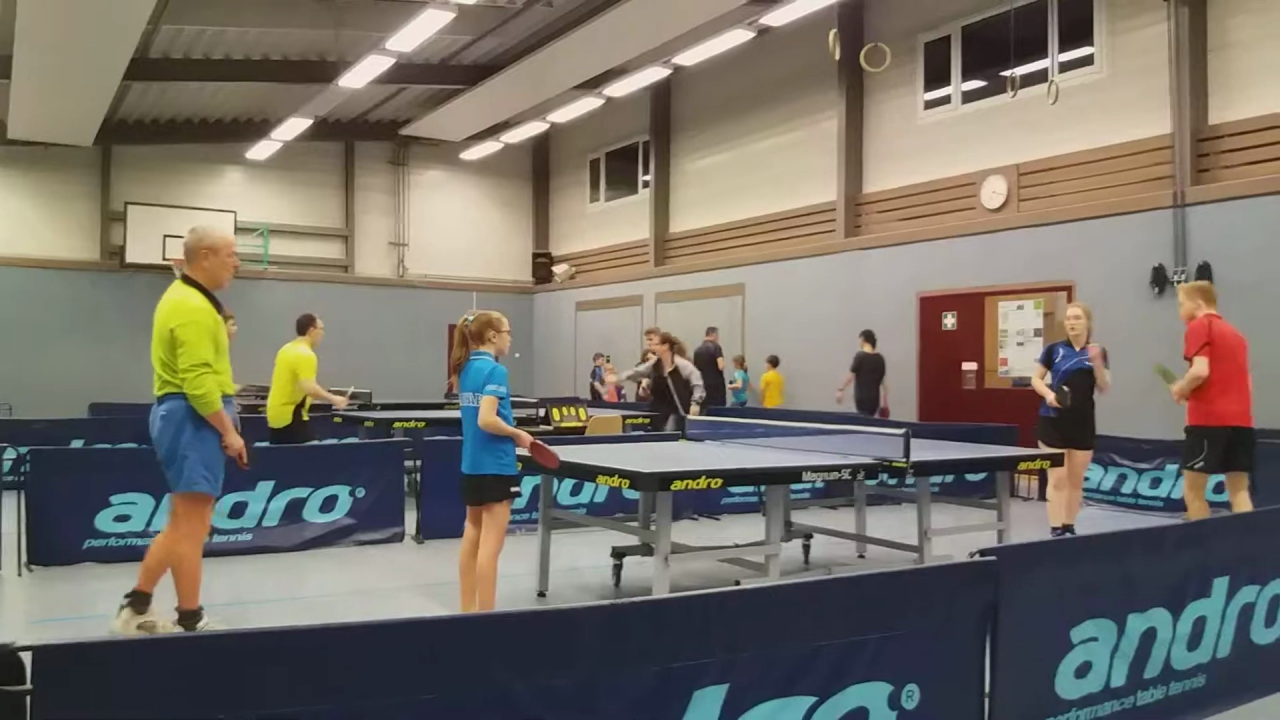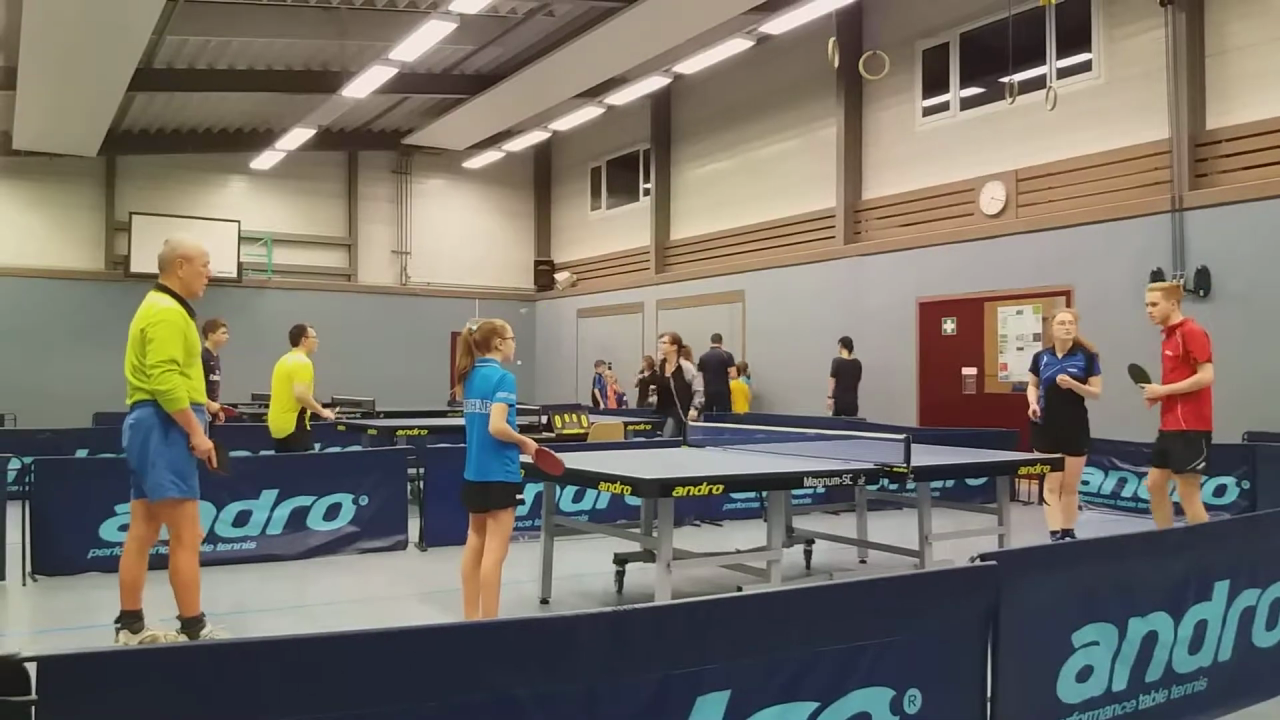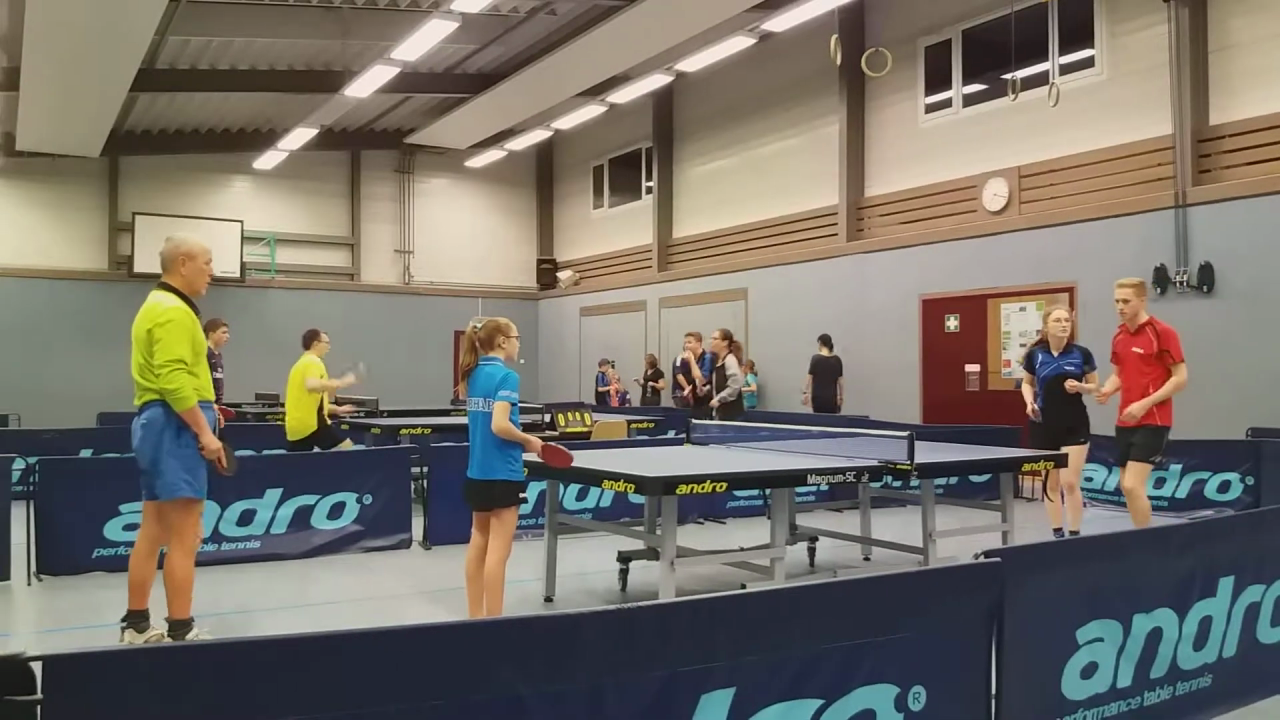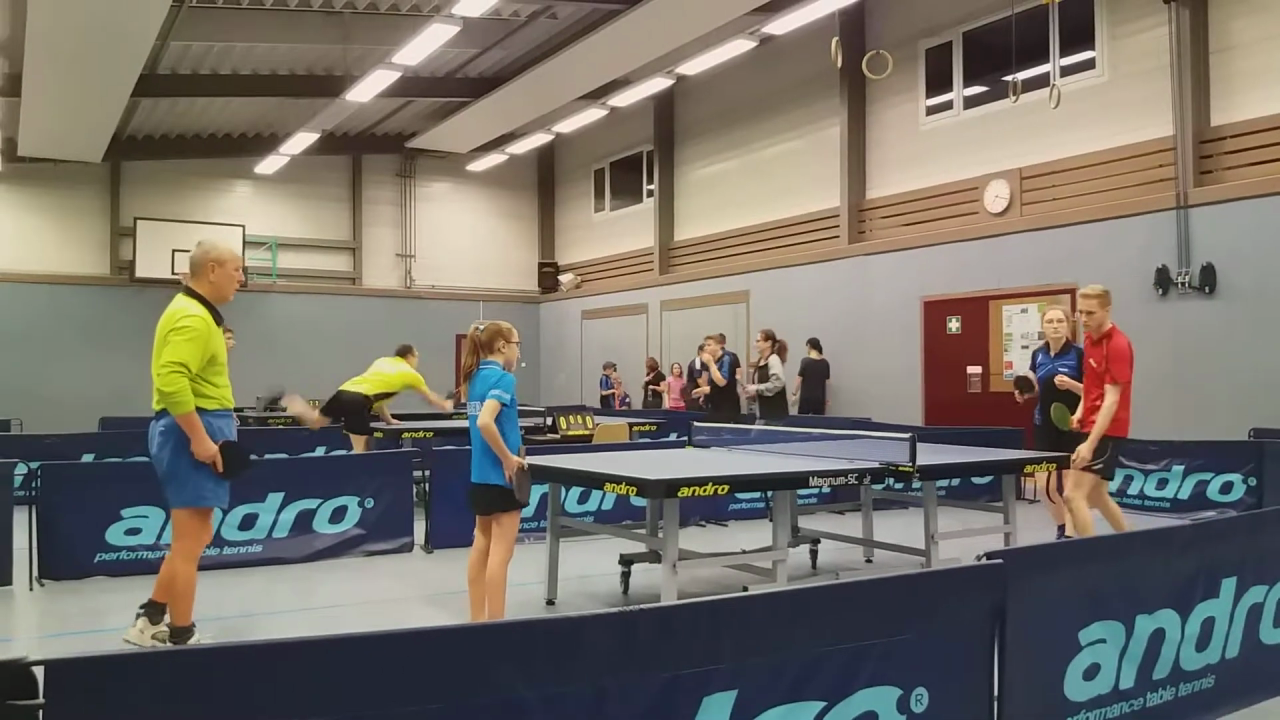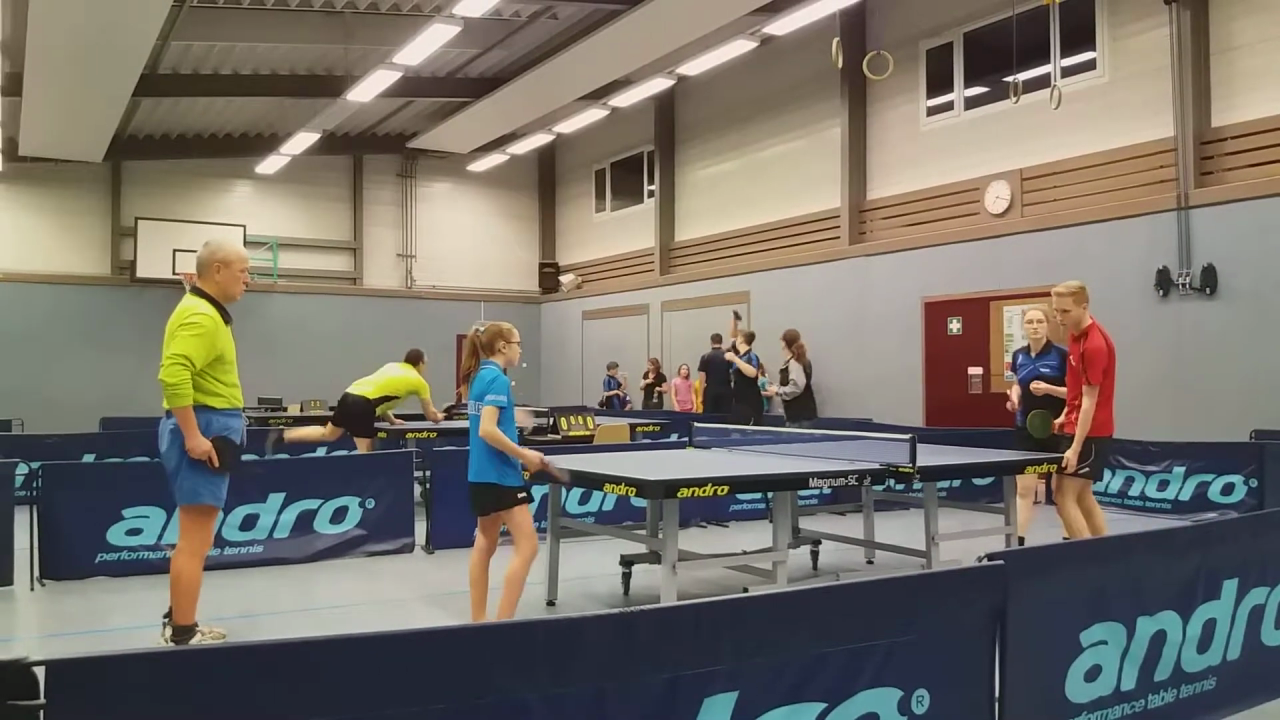
dt=0.5s
person 1, frame 1
left shoulder: (180, 296)
right shoulder: (194, 309)
right elbow: (198, 382)
left wrist: (222, 419)
right wrist: (227, 431)
left hip: (176, 415)
right hip: (194, 420)
left knee: (181, 523)
right knee: (192, 527)
left ankle: (135, 608)
right ankle: (189, 621)
person 1, frame 2
left shoulder: (158, 307)
right shoulder: (167, 312)
right elbow: (165, 381)
left wrist: (193, 426)
right wrist: (197, 433)
left hip: (151, 426)
right hip: (166, 427)
left knee: (142, 533)
right knee: (186, 536)
left ankle: (130, 627)
right ankle: (193, 629)
person 1, frame 3
left shoulder: (159, 305)
right shoulder: (174, 311)
right elbow: (174, 381)
right wrist: (205, 433)
left hip: (159, 424)
right hip: (177, 426)
left knee: (153, 534)
right knee: (185, 538)
left ankle: (135, 626)
right ankle: (180, 632)
person 1, frame 4
left shoulder: (192, 311)
right shoulder: (193, 319)
right elbow: (172, 382)
right wrist: (200, 438)
left hip: (197, 431)
right hip: (194, 433)
left knee: (192, 538)
right knee: (189, 544)
left ankle: (150, 618)
right ankle: (181, 638)
person 1, frame 5
left shoulder: (204, 311)
right shoulder: (201, 316)
right elbow: (172, 374)
right wrist: (191, 434)
left hip: (207, 429)
right hip: (202, 431)
left knee: (190, 539)
right knee: (196, 542)
left ankle: (177, 623)
right ankle: (182, 637)
person 2, frame 1
left shoulder: (466, 369)
right shoulder: (495, 370)
right elbow: (486, 419)
left wrist: (510, 433)
right wrist: (518, 434)
left hip: (471, 466)
right hip: (496, 467)
left knee: (472, 538)
right knee: (490, 545)
left ankle: (468, 609)
right ankle: (485, 613)
person 2, frame 2
left shoulder: (470, 377)
right shoulder: (503, 378)
right elbow: (497, 427)
left wrist: (515, 441)
right wrist: (524, 441)
left hip: (474, 473)
right hip: (500, 474)
left knee: (474, 545)
right knee: (494, 551)
left ankle: (471, 617)
right ankle: (488, 621)
person 2, frame 3
left shoulder: (473, 375)
right shoulder: (506, 376)
right elbow: (500, 425)
right wrist: (529, 440)
left hip: (477, 472)
right hip: (503, 473)
left knee: (479, 544)
right knee: (498, 550)
left ankle: (476, 616)
right ankle: (493, 620)
person 2, frame 4
left shoulder: (475, 377)
right shoulder: (502, 378)
right elbow: (485, 422)
right wrist: (508, 458)
left hip: (480, 475)
right hip: (501, 477)
left knee: (481, 546)
right knee: (500, 553)
left ankle: (478, 619)
right ankle: (495, 625)
person 2, frame 5
left shoulder: (478, 376)
right shoulder: (497, 379)
right elbow: (487, 430)
left wrist: (511, 416)
right wrist: (525, 455)
left hip: (482, 475)
right hip: (501, 476)
left knee: (484, 545)
right knee: (527, 547)
left ankle: (478, 620)
right ankle: (504, 622)
person 3, frame 1
left shoulder: (1198, 327)
right shoulder: (1234, 333)
left elbow: (1200, 371)
left wrist: (1180, 390)
left hip: (1208, 419)
right hip: (1240, 420)
left knee: (1194, 490)
right knee: (1239, 491)
person 3, frame 2
left shoulder: (1192, 332)
right shoulder: (1169, 336)
left elbow: (1206, 377)
left wrist: (1164, 390)
right wrist: (1159, 394)
left hip: (1190, 426)
right hip: (1171, 424)
left knee: (1188, 494)
right knee: (1154, 486)
person 3, frame 3
left shoulder: (1163, 333)
right shoulder: (1119, 336)
left elbow: (1180, 377)
left wrist: (1146, 404)
right wrist: (1107, 390)
left hip: (1151, 421)
right hip: (1126, 422)
left knee: (1132, 485)
right knee: (1129, 486)
person 3, frame 4
left shoulder: (1118, 346)
right shoulder: (1089, 339)
left elbow: (1111, 399)
left wrist: (1090, 443)
right wrist: (1079, 412)
left hip: (1104, 432)
right hip: (1089, 427)
left knee: (1074, 495)
right knee: (1097, 494)
person 3, frame 5
left shoulder: (1094, 344)
right shoulder: (1077, 334)
left elbow: (1089, 401)
left wrist: (1075, 448)
right wrist: (1064, 415)
left hip: (1089, 432)
right hip: (1077, 427)
left knee: (1064, 497)
right knee: (1083, 497)
person 4, frame 1
left shoulder: (1098, 352)
right shoulder: (1054, 350)
left elbow: (1104, 388)
right elbow: (1036, 379)
left wrist: (1098, 362)
right wrist: (1048, 394)
left hip: (1083, 422)
right hip: (1054, 421)
left knee: (1076, 481)
right knee: (1057, 480)
left ankle: (1069, 528)
right ankle: (1056, 530)
person 4, frame 2
left shoulder: (1086, 357)
right shoulder: (1040, 357)
left elbow: (1096, 392)
right elbow: (1032, 386)
left wrist: (1072, 384)
right wrist: (1033, 404)
left hip: (1075, 428)
right hip: (1045, 428)
left knee: (1071, 486)
right knee: (1051, 484)
left ankle: (1069, 533)
right ankle: (1055, 535)
person 4, frame 3
left shoulder: (1082, 354)
right shoulder: (1034, 354)
left elbow: (1094, 386)
right elbow: (1026, 383)
left wrist: (1079, 387)
right wrist: (1029, 401)
left hip: (1074, 425)
right hip: (1043, 425)
left knee: (1070, 482)
right knee: (1051, 483)
left ankle: (1074, 533)
right ankle: (1058, 533)
person 4, frame 4
left shoulder: (1079, 355)
right shoulder: (1038, 355)
left wrist: (1071, 385)
right wrist: (1025, 394)
right hip: (1044, 427)
right knee: (1046, 486)
left ankle: (1069, 537)
right ankle: (1061, 528)
person 4, frame 5
left shoulder: (1061, 355)
right shoulder: (1018, 356)
left wrist: (1048, 389)
right wrist: (1014, 398)
right hip: (1026, 429)
right knee: (1024, 489)
right ankle: (1018, 541)
